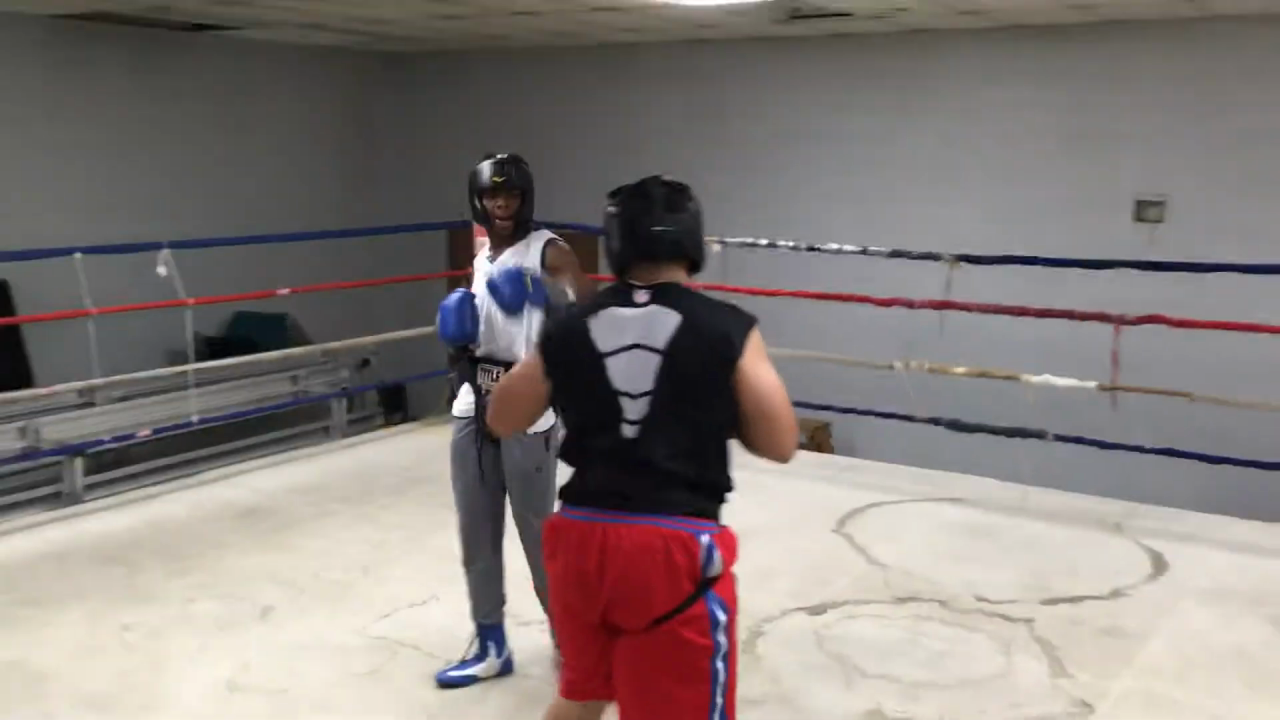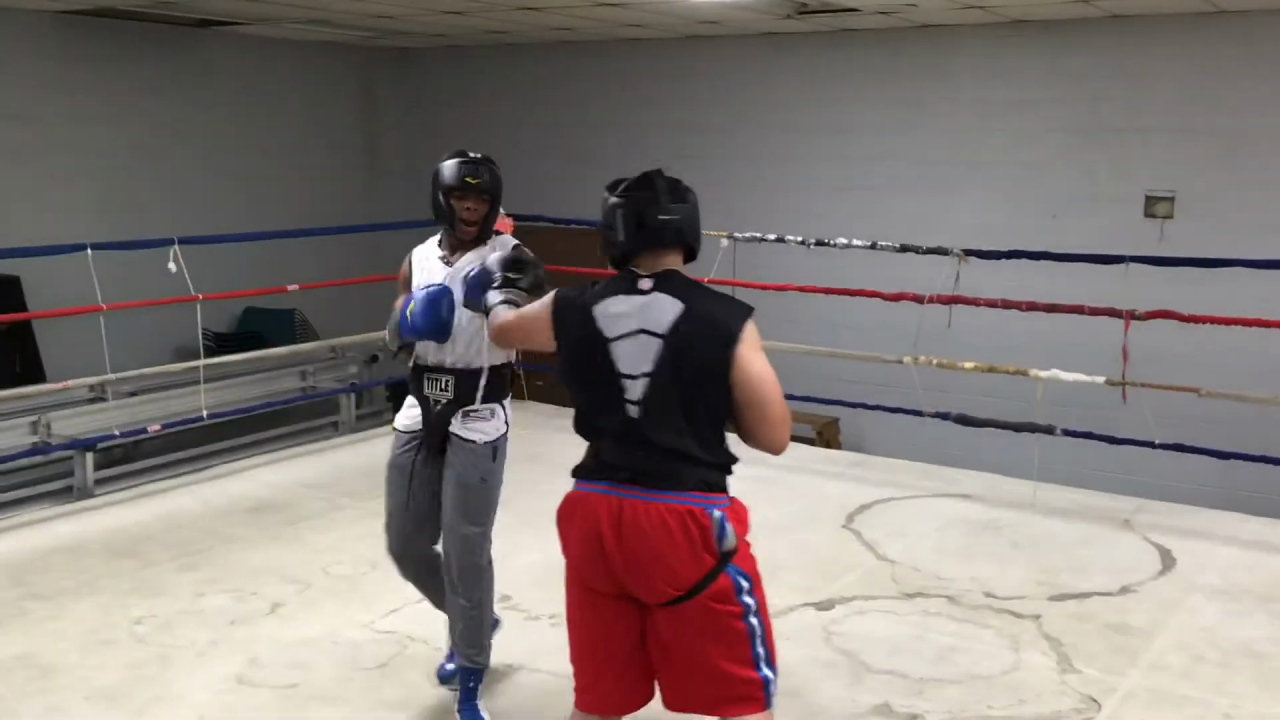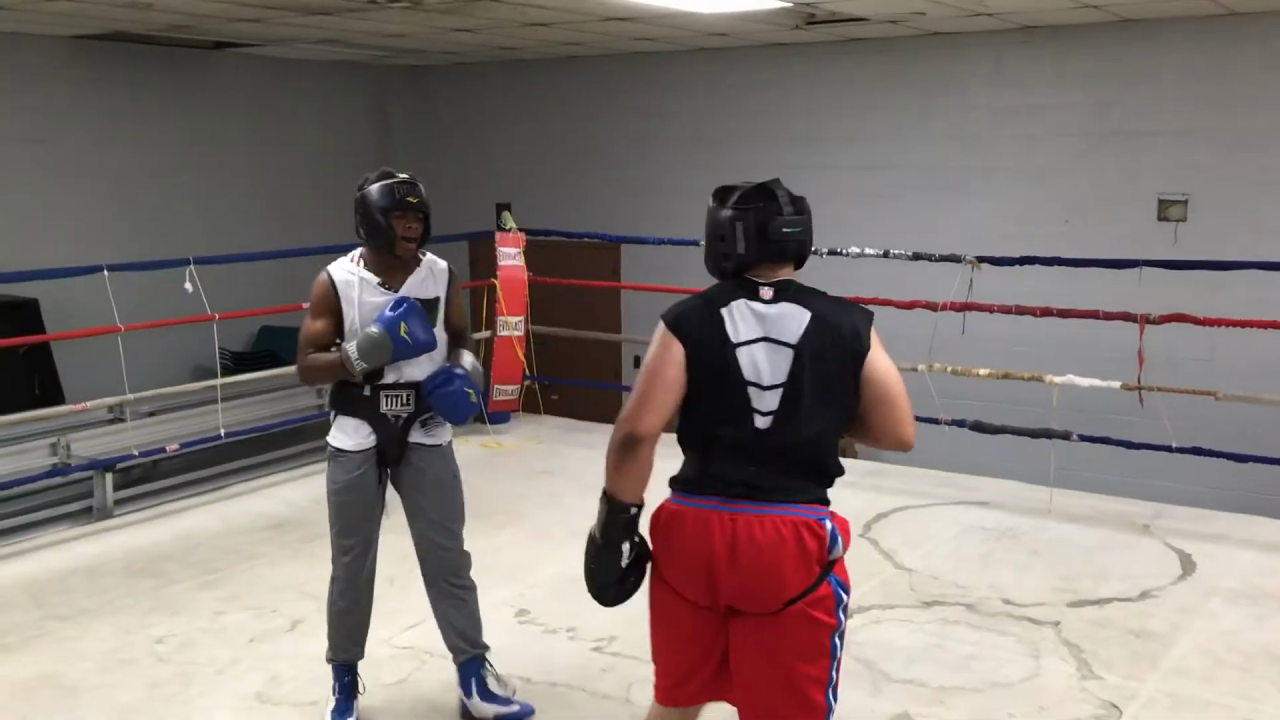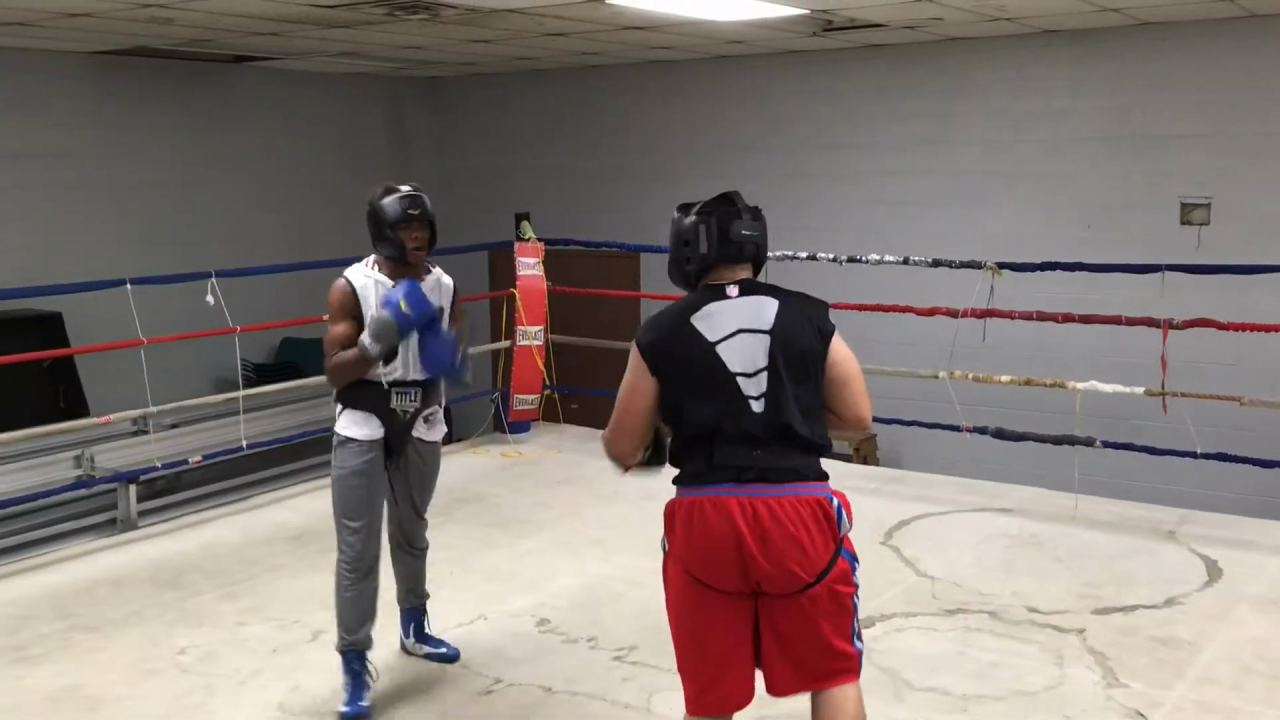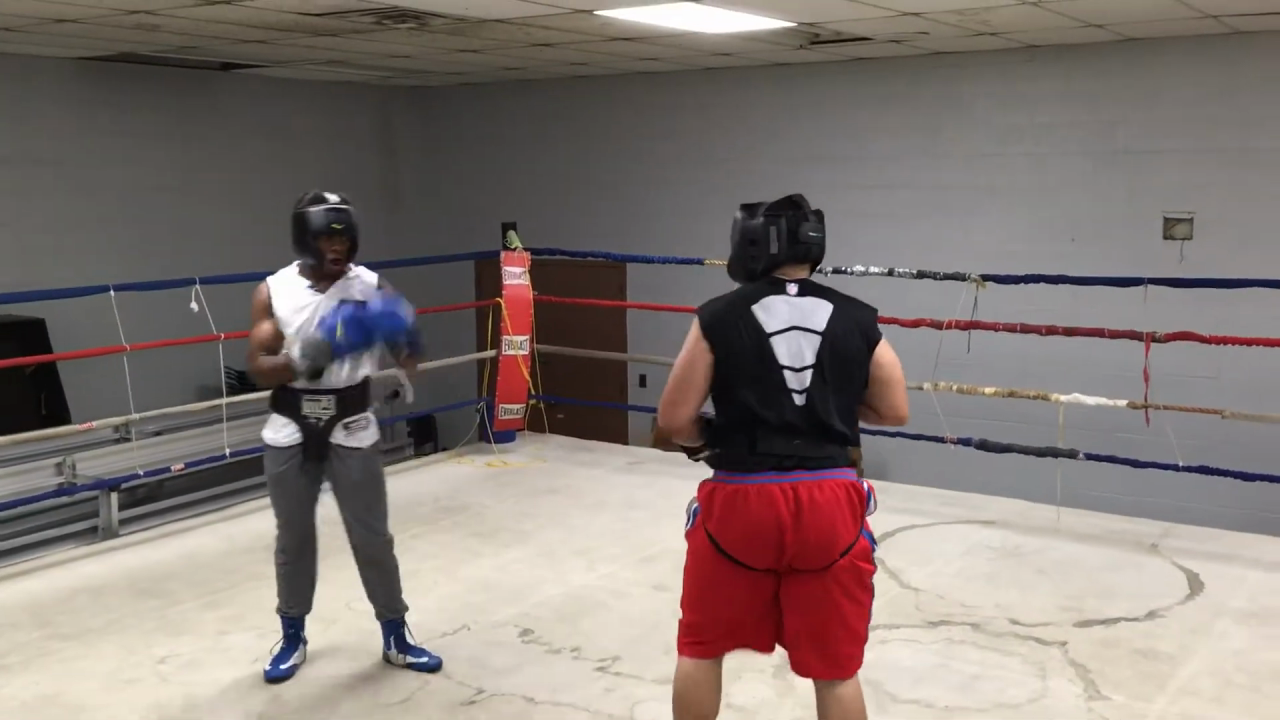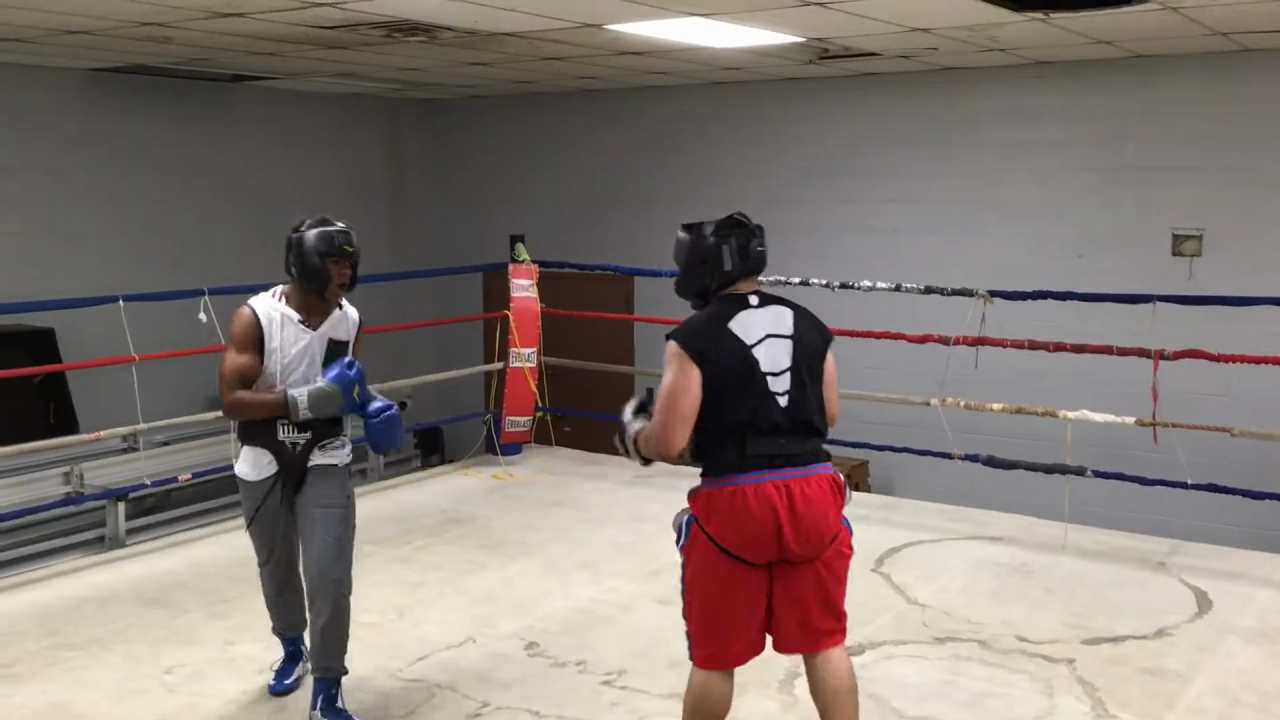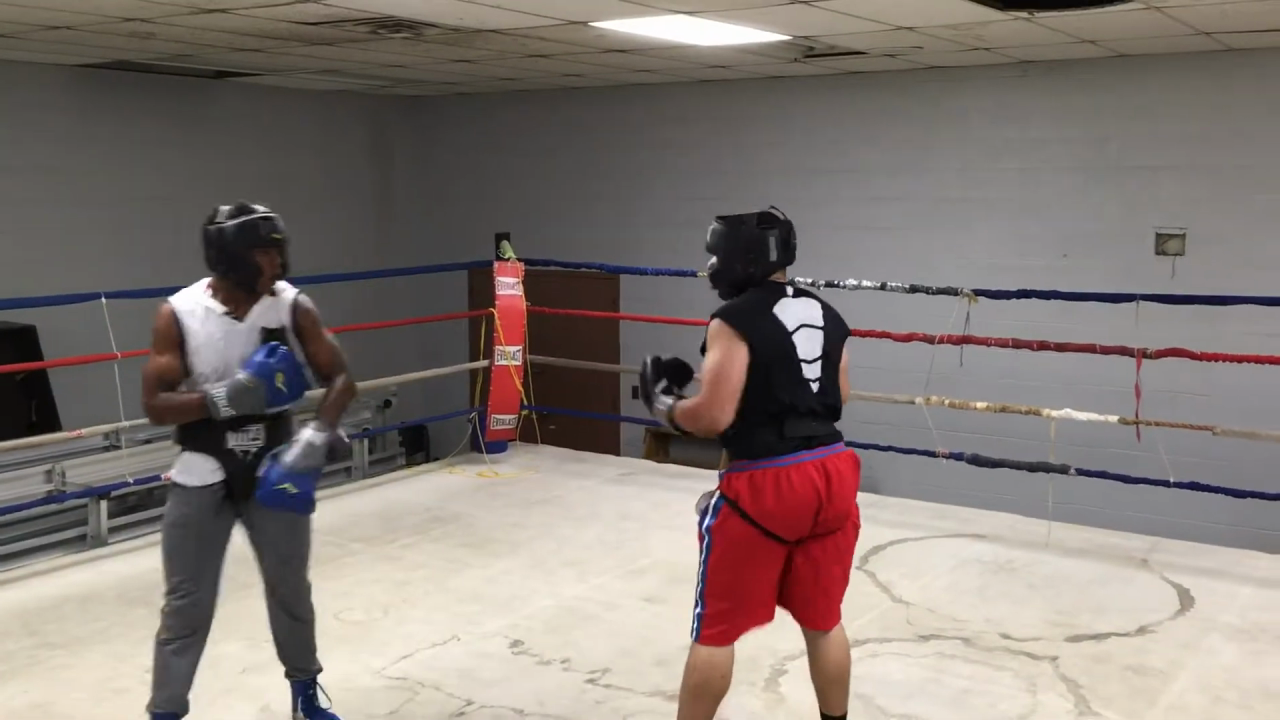
dt=0.5s
person 1, frame 1
left shoulder: (567, 327)
right shoulder: (728, 331)
left elbow: (504, 421)
right elbow: (780, 443)
left hip: (580, 539)
right hip: (676, 552)
person 1, frame 2
left shoulder: (574, 309)
right shoulder: (726, 320)
left elbow: (502, 328)
right elbow: (773, 437)
left wrist: (497, 295)
left hip: (598, 516)
right hip: (690, 524)
person 1, frame 3
left shoulder: (688, 321)
right shoulder: (848, 327)
left elbow: (637, 430)
right elbow: (898, 434)
left wrist: (616, 515)
left hip: (694, 528)
right hip: (792, 540)
person 1, frame 4
left shoulder: (661, 335)
right shoulder: (809, 316)
left elbow: (622, 447)
right elbow: (856, 416)
left hip: (705, 523)
right hip: (801, 516)
right knee: (832, 677)
person 1, frame 5
left shoulder: (719, 317)
right shoulder: (856, 320)
left elbow: (673, 418)
right elbow: (893, 411)
left wrist: (703, 442)
left hip: (741, 502)
right hip: (829, 503)
left knee: (701, 648)
right knee: (836, 670)
person 1, frame 6
left shoulder: (694, 339)
right shoulder: (808, 325)
left elbow: (669, 444)
left wrist: (634, 432)
left hip: (733, 505)
right hip: (812, 494)
left knee: (713, 658)
right knee: (824, 643)
person 1, frame 7
left shoulder: (736, 320)
right shoulder: (825, 314)
left elbow: (713, 417)
left wrist: (664, 402)
left hip: (763, 484)
right hip: (829, 475)
left knee: (715, 630)
right knee: (823, 620)
person 2, frame 1
left shoulder: (548, 250)
right shoulder: (484, 256)
left wrist: (546, 294)
right wrist: (456, 326)
left hip: (529, 410)
right hip: (474, 402)
left knee: (536, 531)
right knee: (474, 532)
right ankle: (491, 647)
person 2, frame 2
left shoulder: (509, 256)
right shoulder: (417, 259)
right elbow: (395, 342)
right wrist: (404, 325)
left hip: (477, 420)
right hip: (419, 415)
left knee: (465, 553)
right knee: (406, 546)
right ankle: (476, 627)
person 2, frame 3
left shoulder: (439, 274)
right shoulder: (335, 282)
left elbow: (461, 337)
right elbow: (308, 369)
left wrist: (468, 370)
right wrist: (363, 350)
left hip: (426, 430)
right hip: (357, 435)
left knee: (446, 556)
right knee: (352, 564)
person 2, frame 4
left shoulder: (443, 285)
right shoulder: (351, 286)
left elbow: (453, 357)
right elbow: (334, 371)
left wrist: (452, 360)
right wrist: (379, 338)
left hip: (422, 424)
right hip: (363, 425)
left knee: (412, 534)
right knee: (358, 546)
left ankle: (414, 628)
right ankle: (356, 672)
person 2, frame 5
left shoulder: (371, 287)
right shoulder: (273, 291)
left elbow: (405, 359)
right elbow: (259, 367)
left wrist: (407, 339)
right wrist: (308, 356)
left hip: (351, 428)
right hip: (289, 431)
left knee: (371, 537)
right knee: (293, 538)
left ankle: (396, 636)
right ankle: (292, 637)
person 2, frame 6
left shoulder: (350, 320)
right shoulder: (255, 316)
right elbow: (231, 399)
left wrist: (371, 405)
right wrist: (306, 399)
left hip: (324, 459)
right hip: (263, 461)
left knee: (330, 582)
right knee: (277, 571)
right ankle: (293, 651)
person 2, frame 7
left shoulder: (292, 306)
right shoulder: (178, 314)
left elbow: (339, 379)
right elbow: (155, 405)
left wrist: (313, 444)
right wrist: (229, 396)
left hip: (273, 466)
right hip: (202, 473)
left knee: (289, 590)
right knee: (186, 607)
